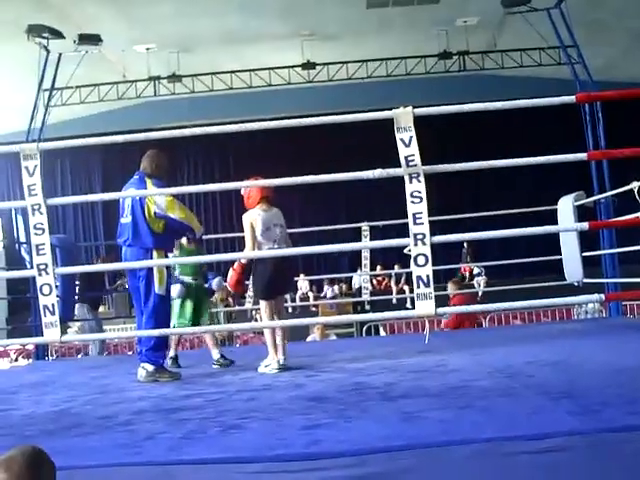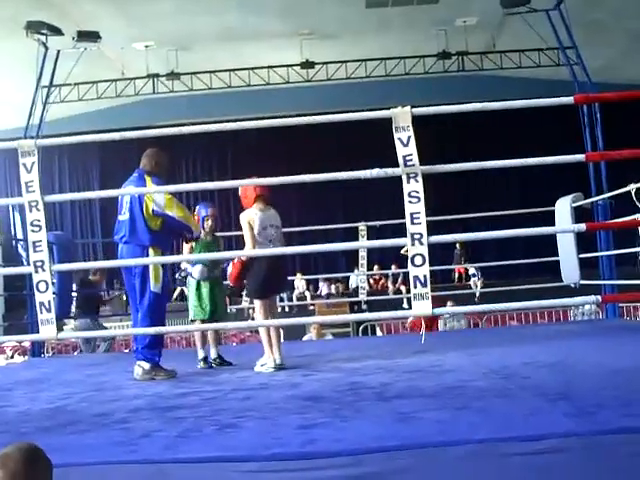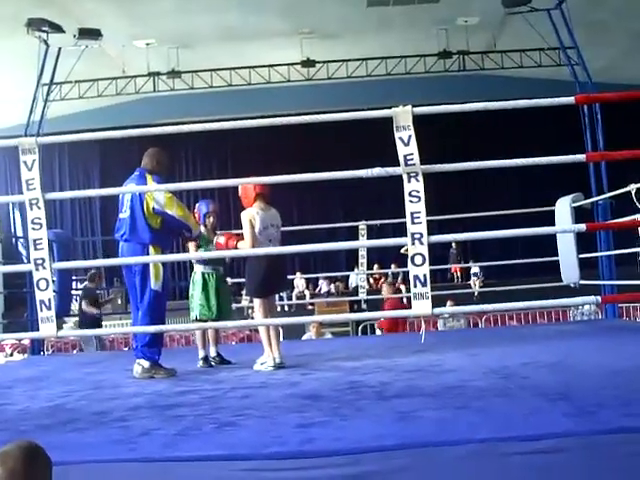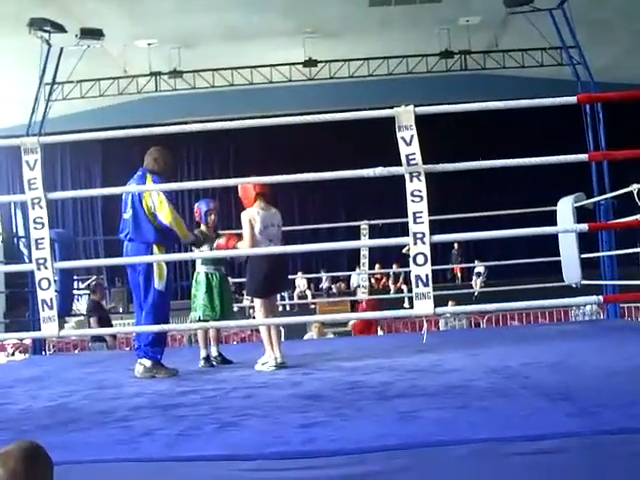
dt=0.4s
person 1, frame 1
left shoulder: (129, 187)
right shoulder: (152, 187)
right elbow: (177, 212)
left wrist: (177, 232)
right wrist: (196, 230)
left hip: (130, 252)
right hip: (149, 254)
left knee: (144, 311)
right knee: (156, 310)
left ankle: (146, 363)
right ankle: (152, 365)
person 1, frame 2
left shoulder: (128, 185)
right shoulder: (150, 185)
right elbow: (175, 211)
left wrist: (178, 232)
right wrist: (194, 230)
left hip: (127, 250)
right hip: (146, 252)
left knee: (140, 309)
right knee: (151, 308)
left ankle: (141, 361)
right ankle: (148, 363)
person 1, frame 3
left shoulder: (129, 183)
right shoulder: (151, 183)
right elbow: (175, 210)
left wrist: (179, 232)
right wrist: (194, 230)
left hip: (128, 248)
right hip: (145, 251)
left knee: (140, 307)
right knee: (151, 307)
left ankle: (141, 359)
right ankle: (147, 361)
person 1, frame 4
left shoulder: (133, 183)
right shoulder: (152, 182)
right elbow: (166, 217)
right wrist: (191, 238)
left hip: (132, 248)
right hip: (149, 250)
left knee: (144, 307)
right knee: (155, 307)
left ankle: (143, 359)
right ankle: (149, 361)
person 2, frame 1
left shoulder: (249, 216)
right shoulder: (278, 212)
left elbow: (250, 248)
right elbow: (287, 243)
left wrist: (238, 267)
left hip: (264, 264)
right hip: (282, 262)
left knee: (266, 312)
right knee: (279, 310)
left ankle: (273, 359)
right ankle: (281, 356)
person 2, frame 2
left shoulder: (247, 215)
right shoulder: (274, 213)
left elbow: (251, 247)
right elbow: (281, 242)
left hip: (259, 264)
right hip: (276, 262)
left knee: (261, 312)
right knee: (271, 310)
left ankle: (269, 358)
right ankle: (276, 356)
person 2, frame 3
left shoulder: (248, 214)
right shoulder: (274, 212)
left elbow: (249, 245)
right elbow: (277, 240)
left wrist: (231, 243)
left hip: (259, 262)
right hip: (276, 260)
left knee: (260, 310)
right knee: (270, 308)
left ankle: (269, 356)
right ankle: (276, 355)
person 2, frame 4
left shoulder: (248, 214)
right shoulder: (275, 212)
left elbow: (249, 245)
right elbow: (276, 239)
left hip: (260, 262)
right hip: (277, 260)
left knee: (261, 310)
right knee: (272, 308)
left ankle: (270, 356)
right ankle: (277, 354)
person 3, frame 1
left shoulder: (199, 248)
right shoulder: (176, 247)
left wrist: (211, 280)
right wrist: (173, 282)
left hip: (199, 288)
right hip: (182, 288)
left knee: (205, 322)
right knee: (180, 324)
left ankle: (217, 357)
right ankle: (172, 355)
person 3, frame 2
left shoulder: (218, 240)
right shoulder: (191, 240)
left elbow: (220, 262)
right elbow: (184, 263)
right wrist: (191, 268)
left hip: (215, 281)
right hip: (198, 282)
left knee: (214, 319)
right knee: (200, 318)
left ankle: (214, 356)
right ankle: (202, 357)
person 3, frame 3
right shoulder: (195, 236)
left elbow: (225, 258)
right elbow: (194, 257)
right wrist: (208, 251)
left hip: (218, 278)
right hip: (202, 279)
left knee: (215, 317)
right knee: (202, 318)
left ankle: (214, 354)
right ankle: (202, 356)
person 3, frame 4
left shoulder: (219, 236)
right shoulder: (197, 235)
right elbow: (198, 251)
left wrist: (231, 246)
right wrist: (213, 246)
left hip: (220, 278)
right hip: (204, 278)
left knee: (217, 317)
right knee: (204, 318)
left ankle: (215, 353)
right ankle: (204, 356)
